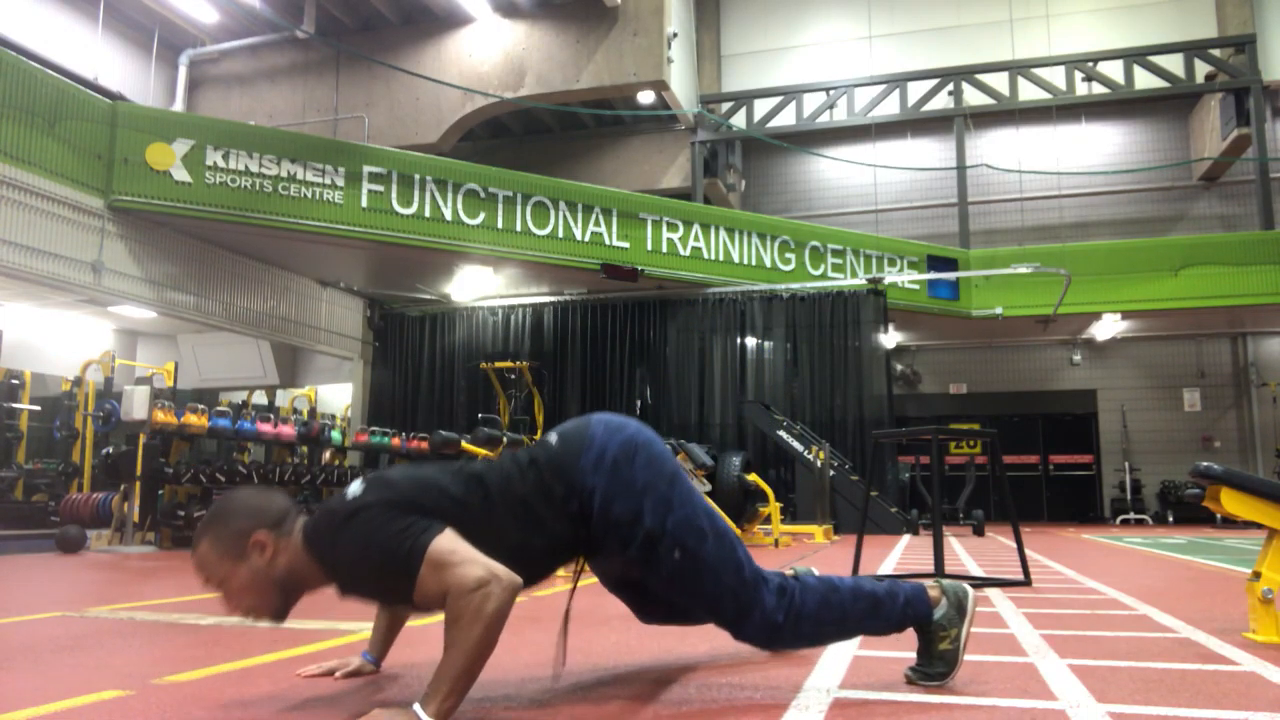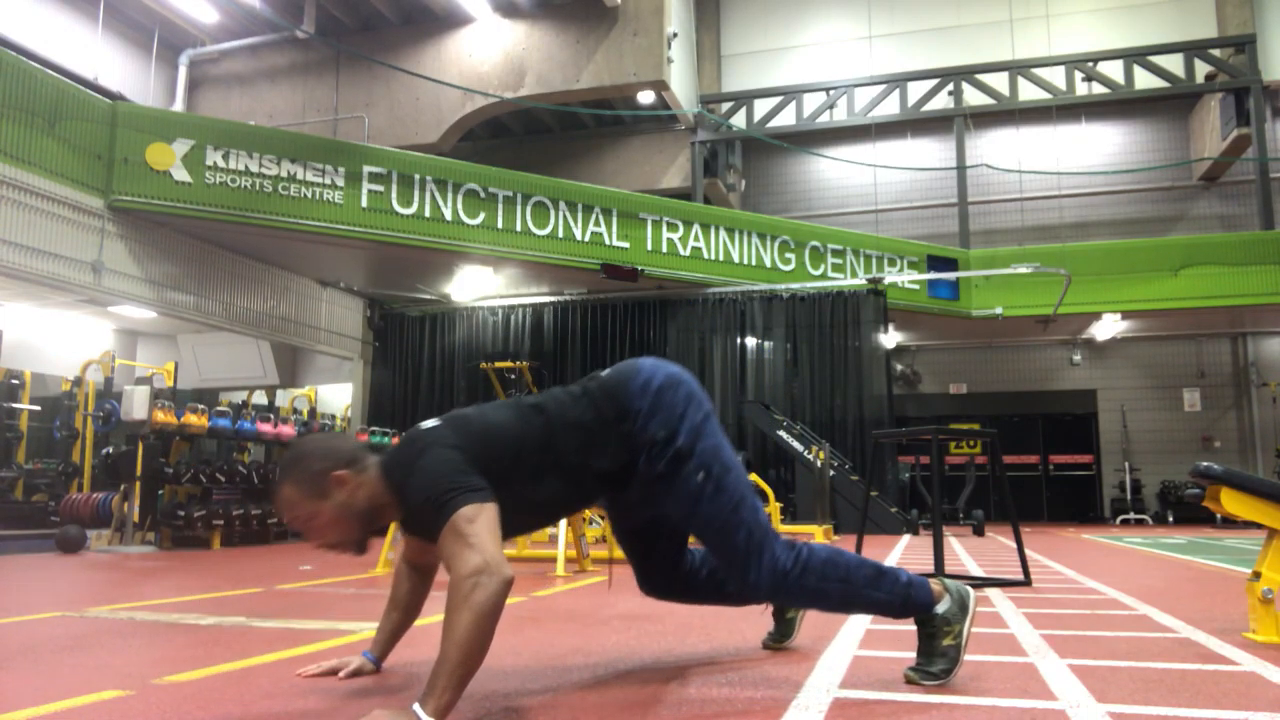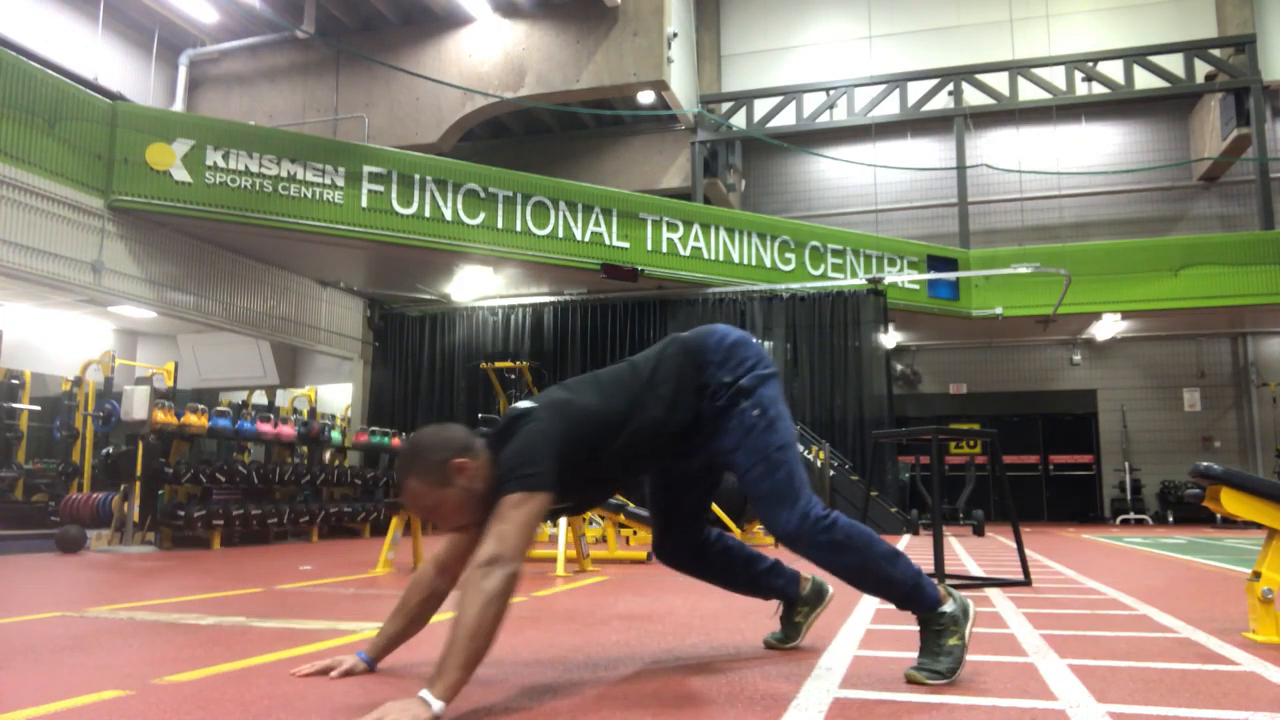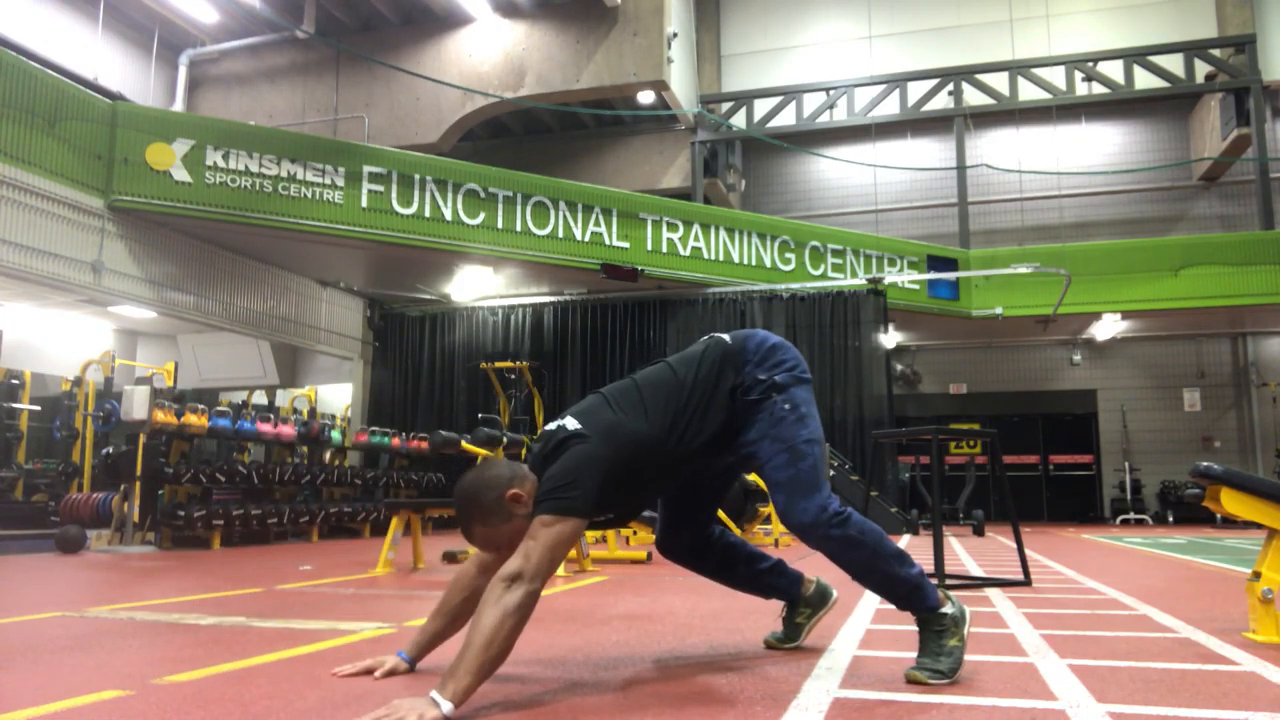
dt=0.3s
person 1, frame 1
left shoulder: (356, 533)
right shoulder: (347, 526)
left elbow: (490, 587)
right wrist: (369, 655)
left hip: (613, 475)
right hip: (596, 471)
left knee: (756, 613)
right knee: (662, 597)
left ankle: (932, 605)
right ankle: (773, 584)
person 1, frame 2
left shoulder: (427, 470)
right shoulder: (411, 474)
left elbow: (486, 575)
right elbow: (417, 562)
right wrist: (373, 654)
left hip: (652, 413)
right hip: (632, 429)
left knee: (762, 565)
right knee: (666, 575)
left ankle: (934, 601)
right ankle: (785, 602)
person 1, frame 3
left shoulder: (531, 445)
right shoulder: (496, 465)
left elbow: (494, 570)
right elbow: (447, 564)
right wrist: (369, 653)
left hip: (727, 373)
right hip: (689, 410)
left knee: (793, 517)
right knee: (678, 542)
left ankle: (941, 609)
right ankle: (800, 594)
person 1, frame 4
left shoulder: (578, 467)
right shoulder: (546, 472)
left elbow: (517, 584)
right elbow: (482, 571)
right wrist: (407, 654)
left hip: (758, 375)
right hip: (718, 409)
left knee: (809, 512)
right knee: (682, 539)
left ankle: (939, 614)
right ankle: (803, 594)
